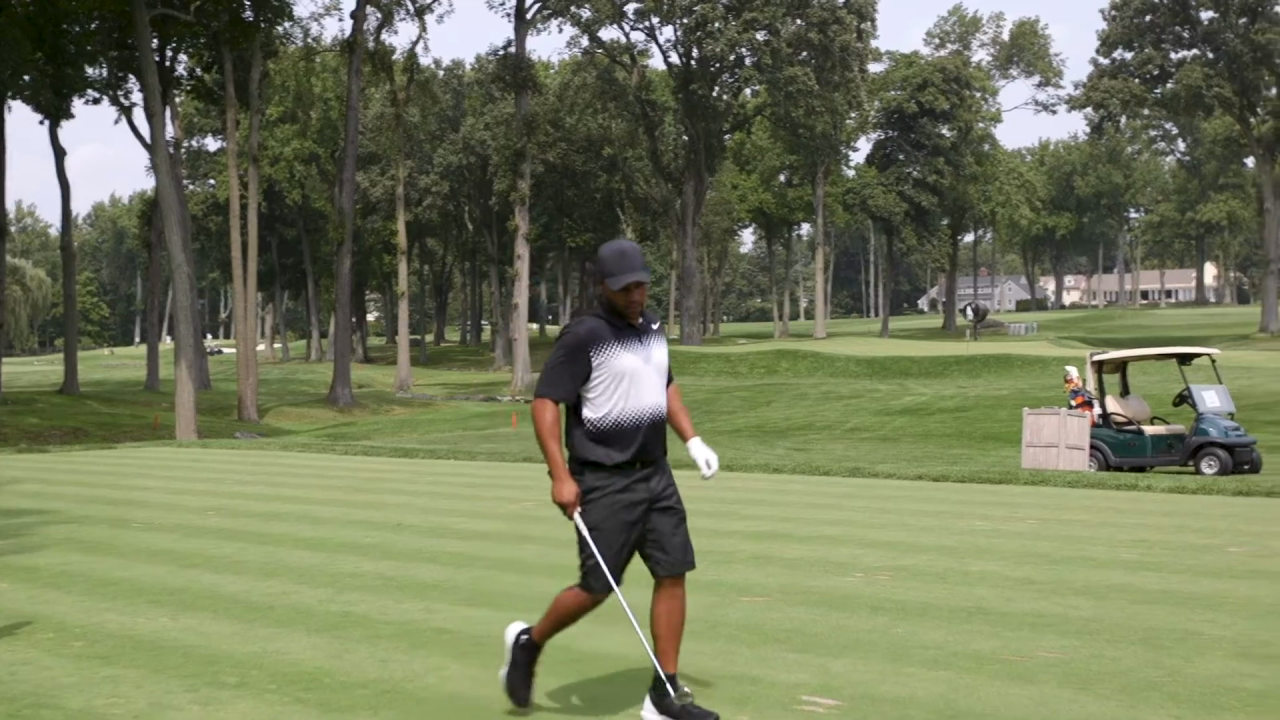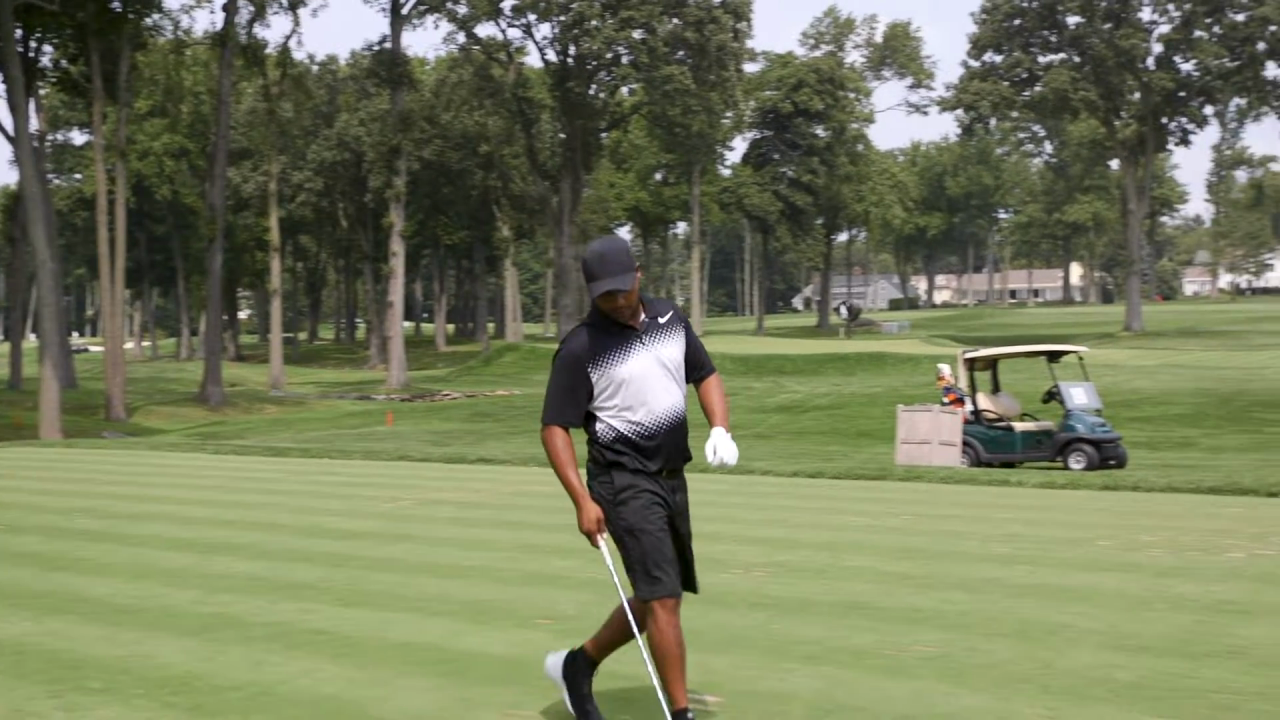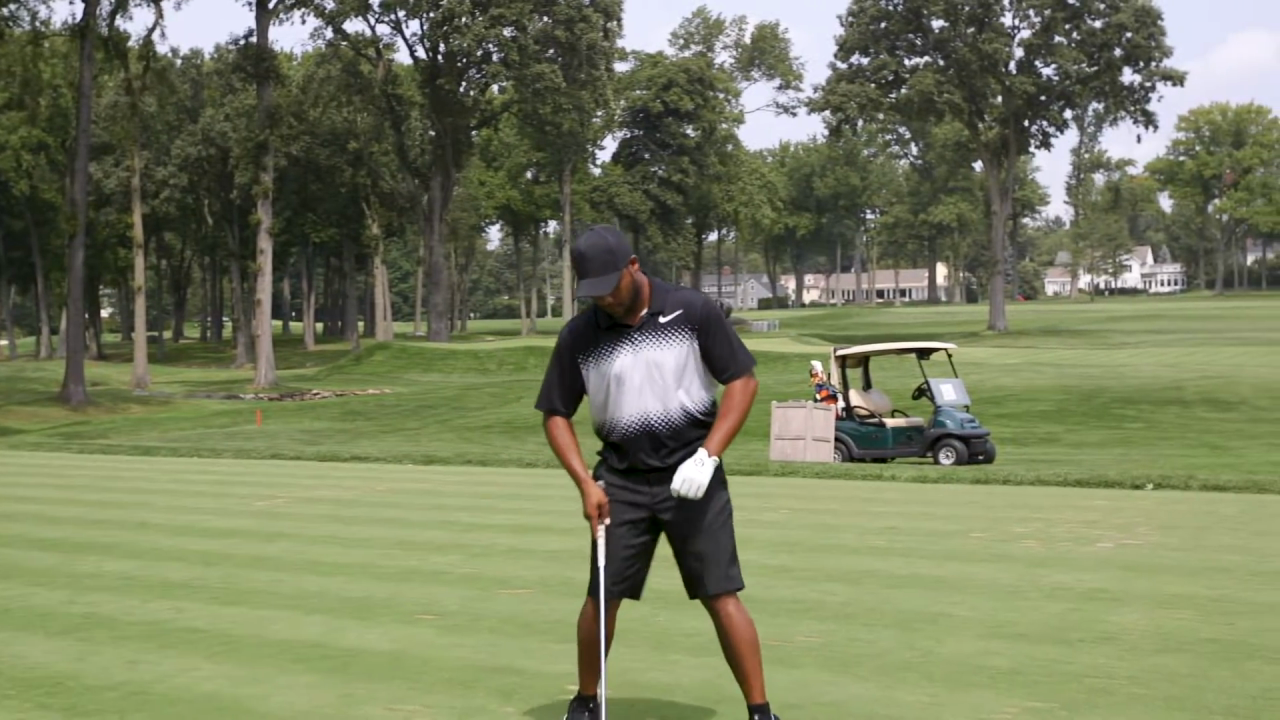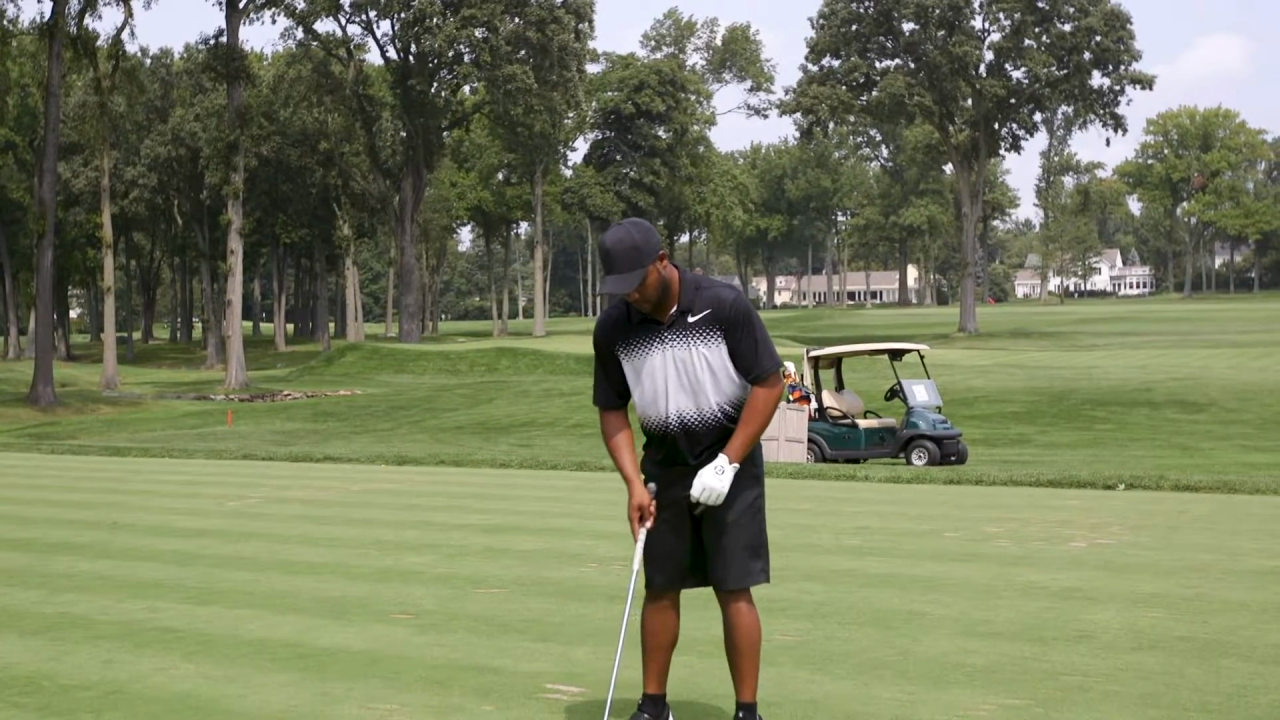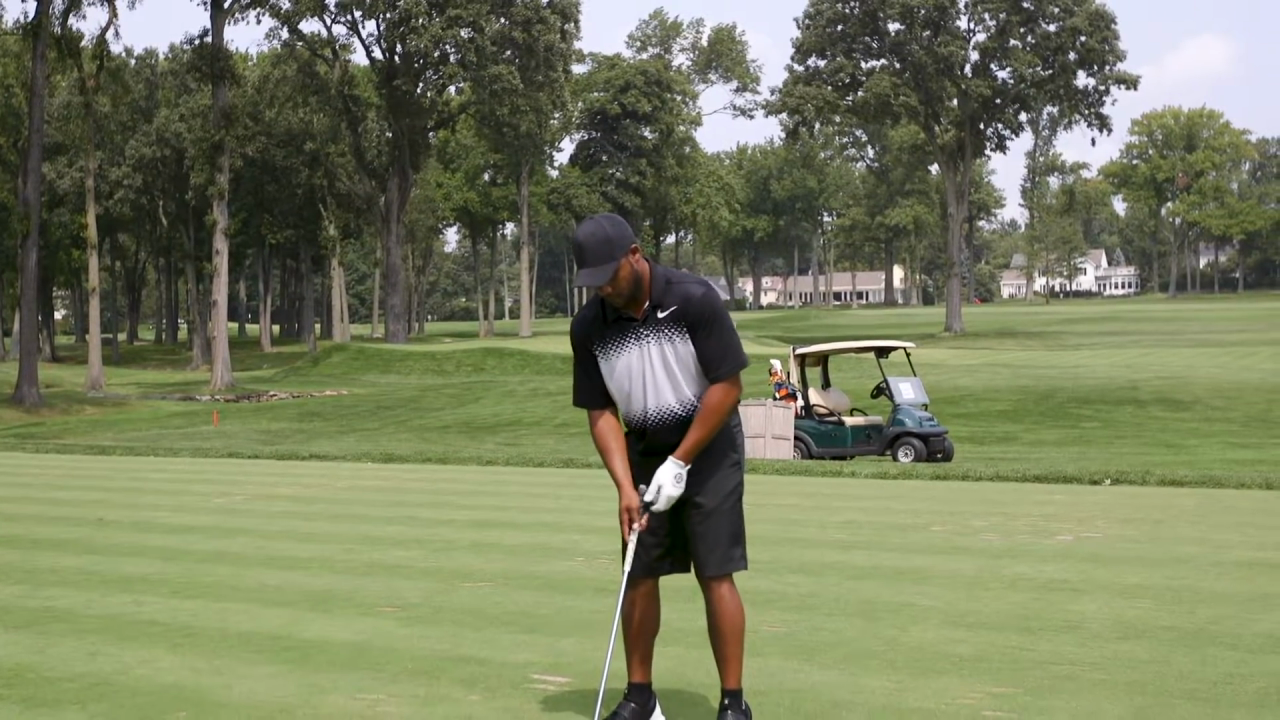
dt=1s
person 1, frame 1
left shoulder: (653, 327)
right shoulder: (583, 336)
right elbow: (544, 403)
left wrist: (692, 439)
right wrist: (560, 475)
left hip: (655, 473)
right hip: (604, 479)
left knee: (672, 576)
right knee: (597, 587)
right ankle: (529, 642)
person 1, frame 2
left shoulder: (670, 316)
right shoulder: (580, 348)
left elbow: (706, 376)
right elbow: (555, 427)
left wrist: (720, 430)
right wrist: (582, 500)
left hip: (673, 477)
right hip: (625, 483)
left knee: (659, 596)
right knee: (662, 597)
left ankle: (575, 666)
person 1, frame 3
left shoulder: (693, 310)
right shoulder: (578, 336)
left elbow: (743, 381)
right elbow: (556, 415)
left wrist: (707, 456)
right wrist: (585, 483)
left hip: (691, 474)
right hip: (621, 478)
left knee: (720, 595)
right knee: (601, 597)
person 1, frame 4
left shoulder: (725, 305)
right shoulder: (611, 328)
left elbow: (769, 385)
right elbow: (612, 412)
left wrist: (726, 464)
right wrist: (633, 484)
left hip: (729, 462)
right hip: (665, 466)
left knee: (733, 590)
right knee: (660, 589)
person 1, frame 5
left shoulder: (695, 298)
right shoulder: (588, 326)
left elbow: (727, 387)
right elbow: (600, 412)
left wrist: (679, 463)
right wrist: (625, 487)
left hip: (709, 446)
right hip: (644, 451)
left knee: (716, 575)
right knee: (639, 576)
